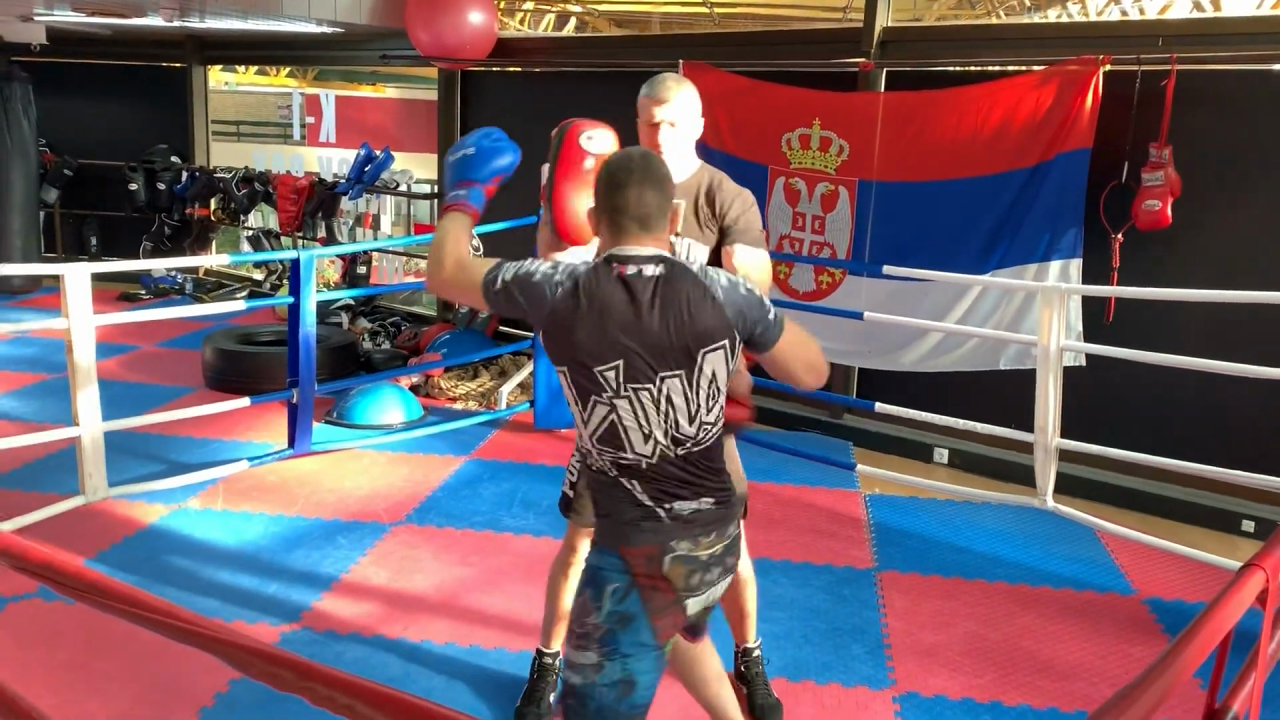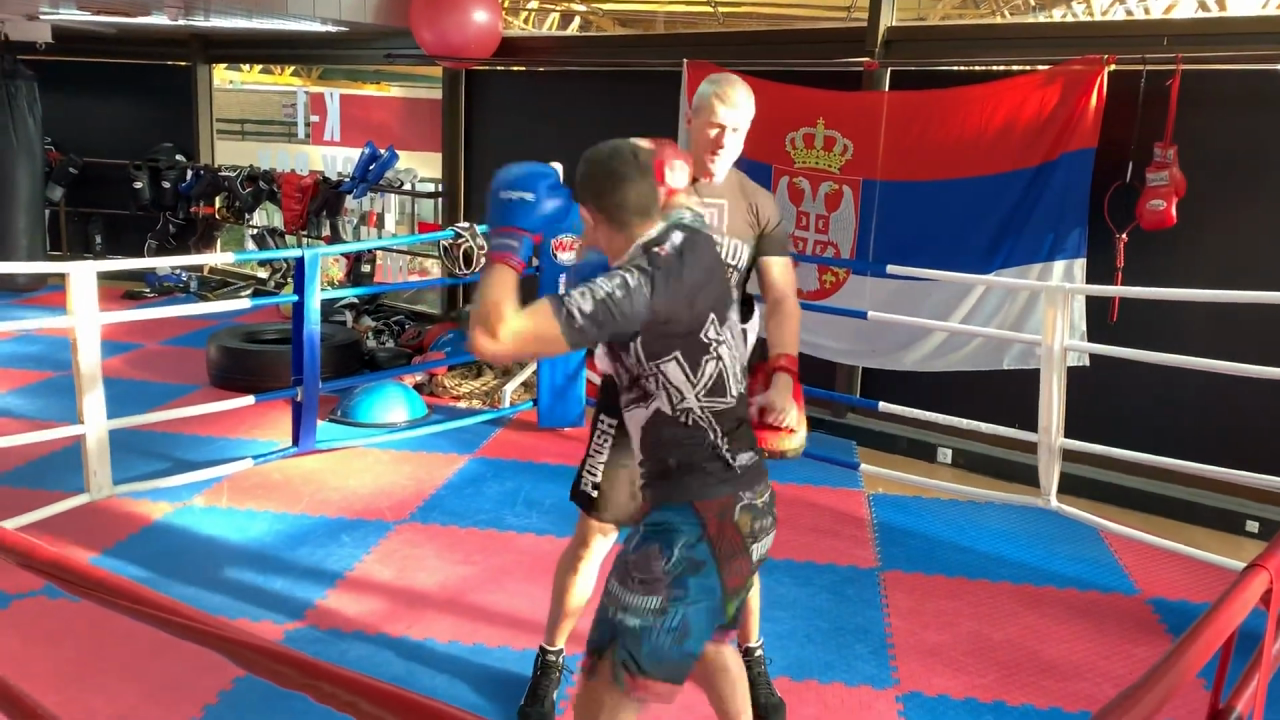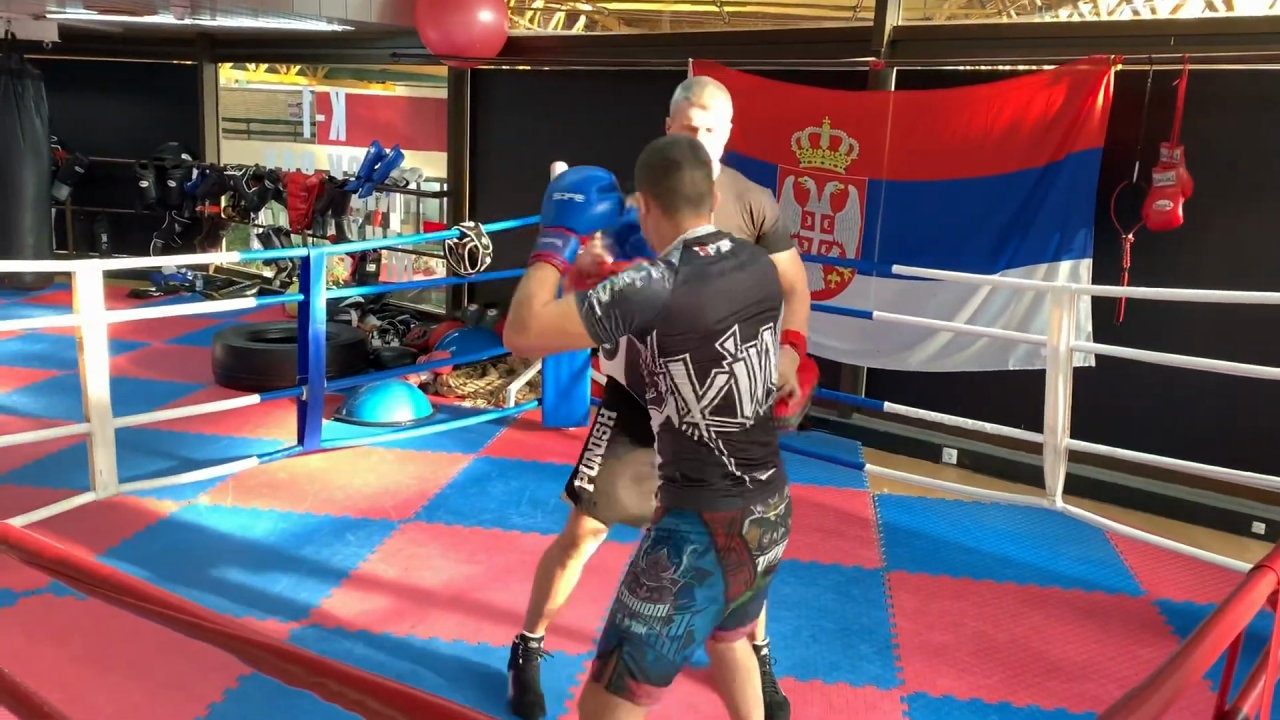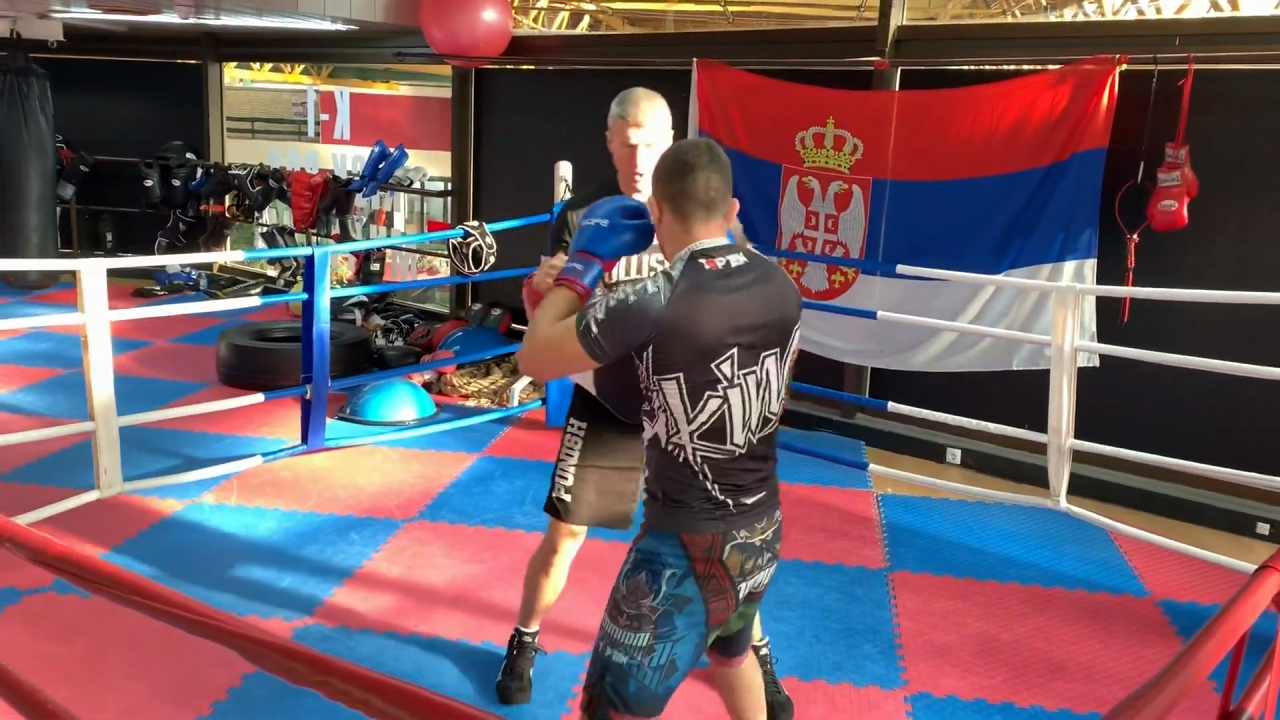
dt=0.2s
person 1, frame 1
left shoulder: (731, 199)
left elbow: (751, 296)
right elbow: (561, 261)
right knee: (579, 537)
left ankle: (748, 660)
right ankle: (547, 663)
person 1, frame 2
left shoulder: (759, 205)
left elbow: (782, 301)
left wrist: (780, 377)
right knee: (593, 534)
left ankle: (750, 657)
right ankle: (549, 661)
person 1, frame 3
left shoulder: (754, 203)
left elbow: (794, 290)
left wrist: (786, 350)
right hip: (634, 399)
right knee: (582, 531)
left ankle: (755, 655)
right ankle: (527, 650)
person 1, frame 4
right shoulder: (584, 212)
right elbow: (541, 298)
right wrist: (543, 283)
right hip: (605, 405)
right knee: (563, 533)
left ankle: (755, 655)
right ankle: (523, 643)
person 2, frame 1
left shoulder: (561, 290)
right shoulder: (718, 292)
left elbow: (448, 274)
right elbow: (810, 371)
left wrist: (462, 196)
left hip: (639, 548)
right hip: (713, 536)
right knee: (681, 632)
person 2, frame 2
left shoulder: (627, 291)
right shoulder: (700, 244)
left elbow: (490, 341)
left wrist: (509, 239)
left hip: (690, 515)
right hip: (747, 499)
right knee: (706, 633)
person 2, frame 3
left shoulder: (652, 288)
right shoulder: (760, 266)
left elbow: (522, 335)
left wrist: (557, 237)
left hip: (702, 522)
right hip: (768, 508)
right knee: (725, 632)
person 2, frame 4
left shoulder: (649, 301)
right shoulder: (778, 287)
left elbow: (536, 360)
left wrist: (580, 262)
left hip: (687, 543)
right hip: (758, 528)
right knee: (729, 648)
